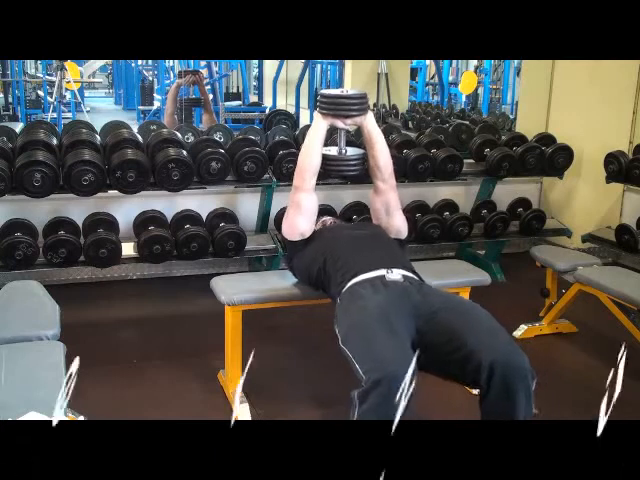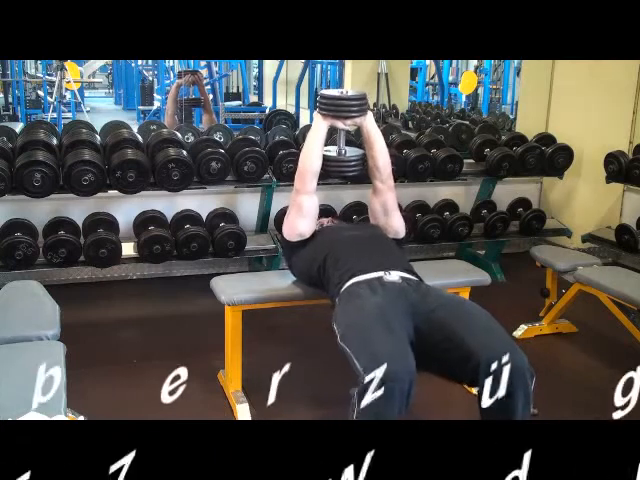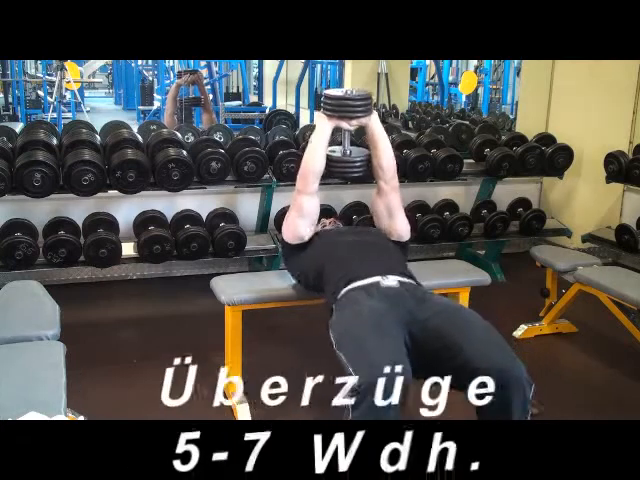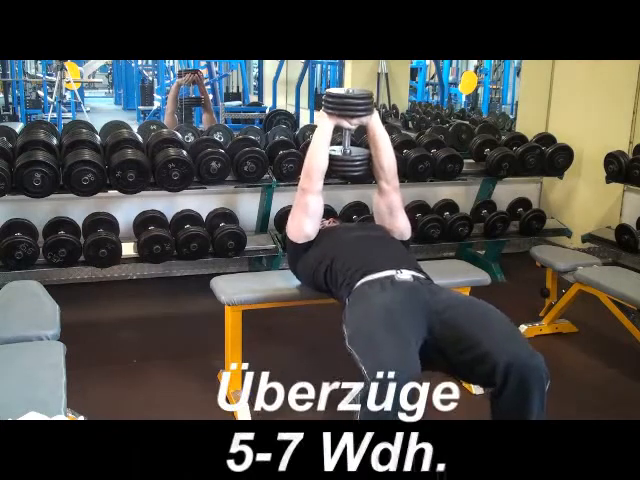
dt=0.5s
person 1, frame 1
left shoulder: (381, 234)
right shoulder: (304, 244)
left elbow: (384, 184)
right elbow: (303, 188)
left wrist: (368, 123)
right wrist: (321, 124)
left hip: (420, 292)
right hip: (364, 294)
left knee: (509, 365)
right knee: (389, 376)
person 1, frame 2
left shoulder: (379, 233)
right shoulder: (303, 244)
left elbow: (383, 184)
right elbow: (304, 190)
left wrist: (367, 123)
right wrist: (320, 125)
left hip: (418, 291)
right hip: (362, 293)
left knee: (507, 367)
right knee: (390, 374)
person 1, frame 3
left shoulder: (383, 238)
right shoulder: (304, 246)
left elbow: (387, 185)
right elbow: (306, 191)
left wrist: (372, 122)
right wrist: (325, 126)
left hip: (418, 297)
right hip: (360, 299)
left knee: (506, 374)
right knee: (381, 383)
person 1, frame 4
left shoulder: (384, 234)
right shoulder: (307, 247)
left elbow: (387, 184)
right elbow: (310, 189)
left wrist: (372, 122)
right wrist: (326, 124)
left hip: (429, 292)
right hip: (372, 293)
left knee: (525, 367)
right knee: (393, 377)
